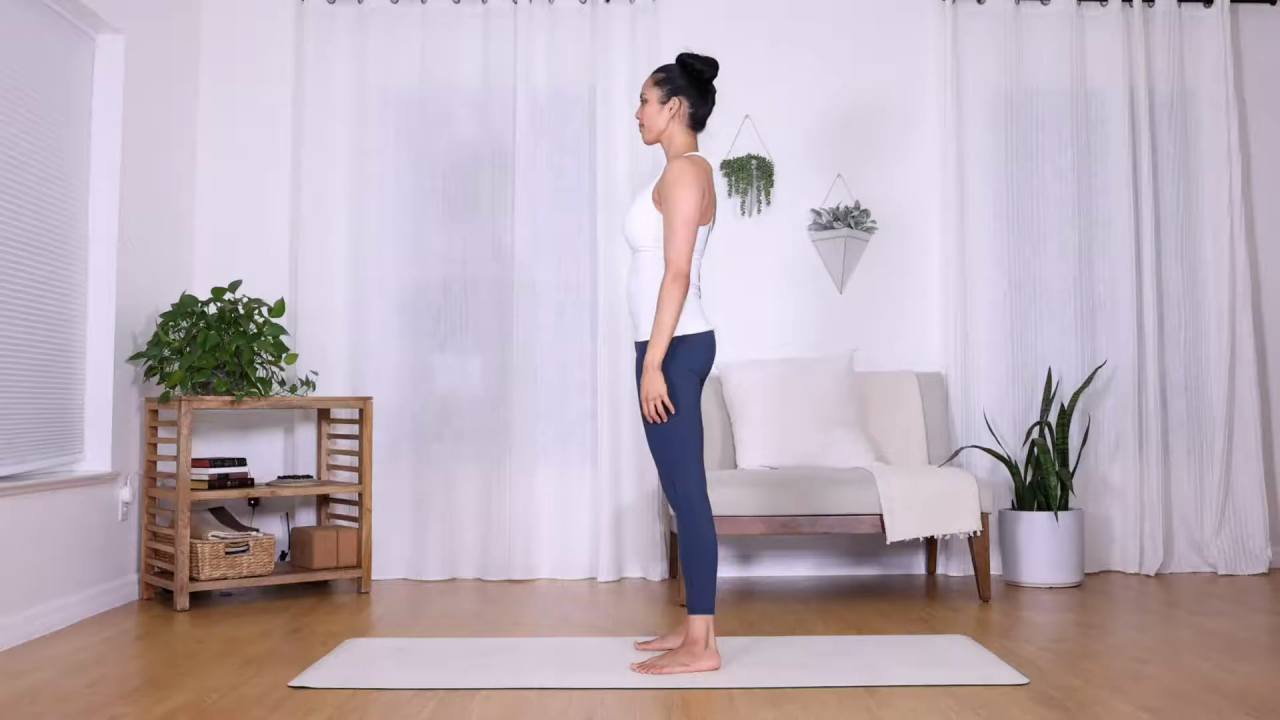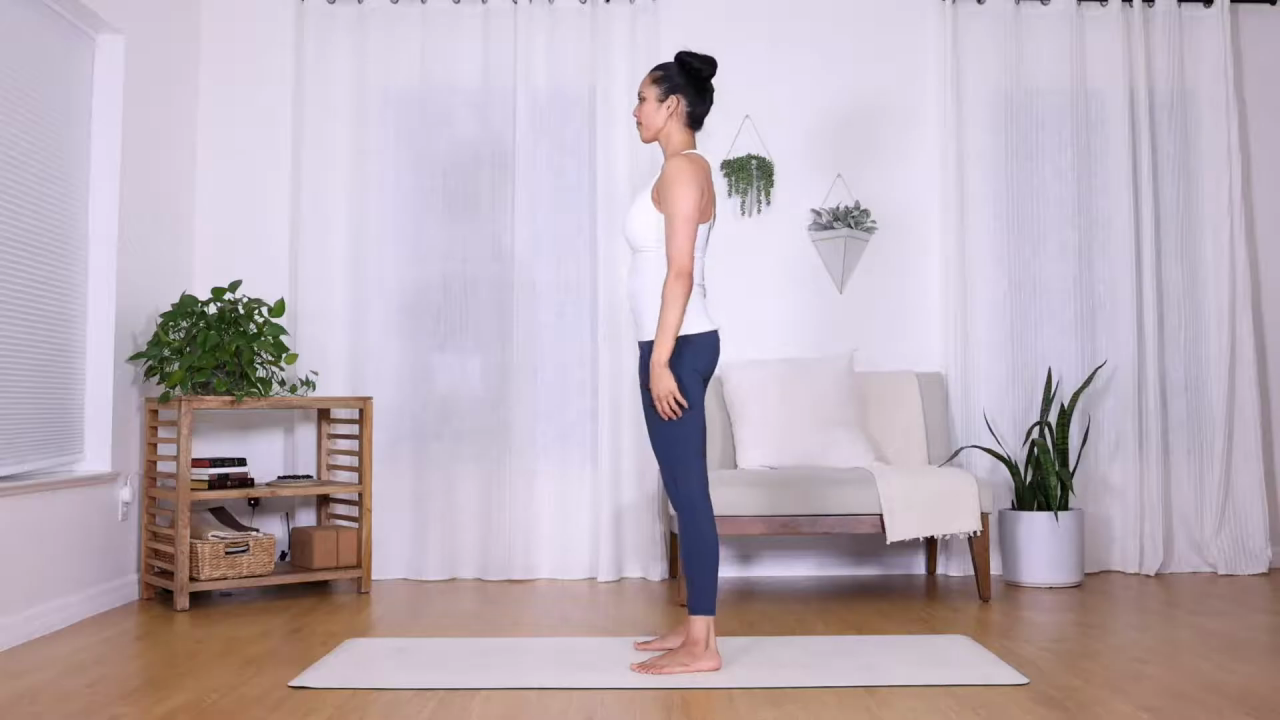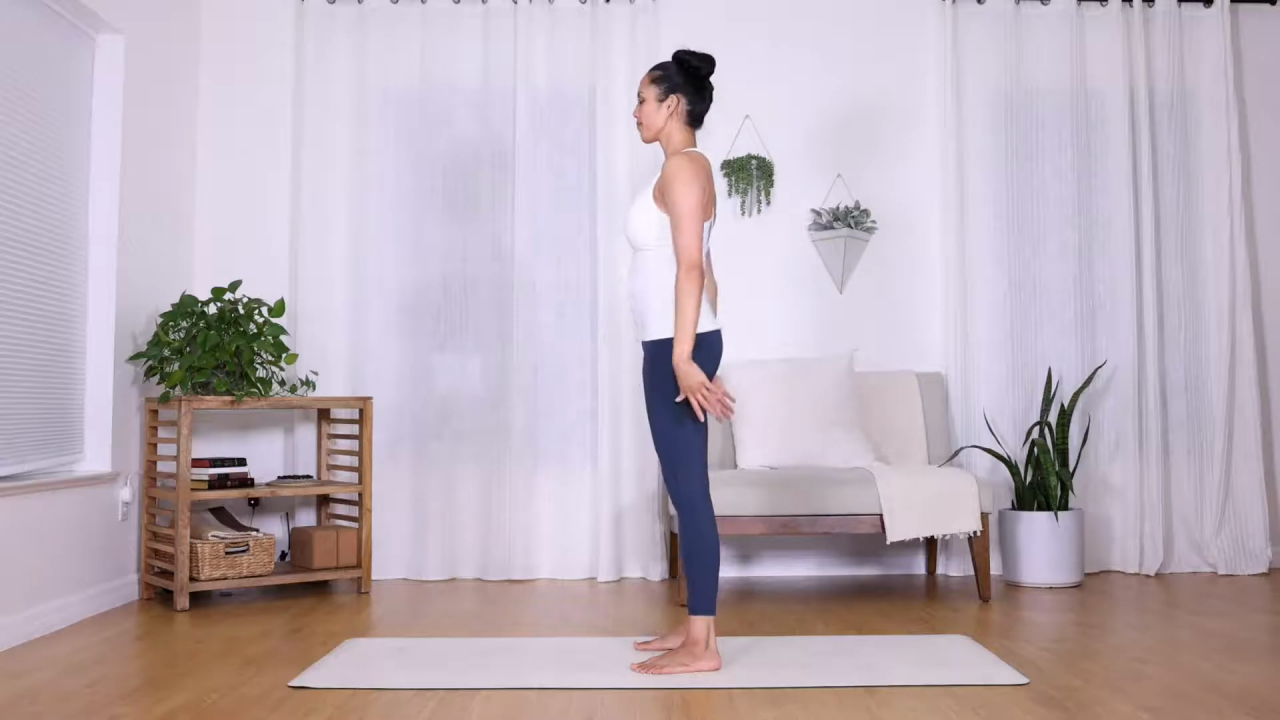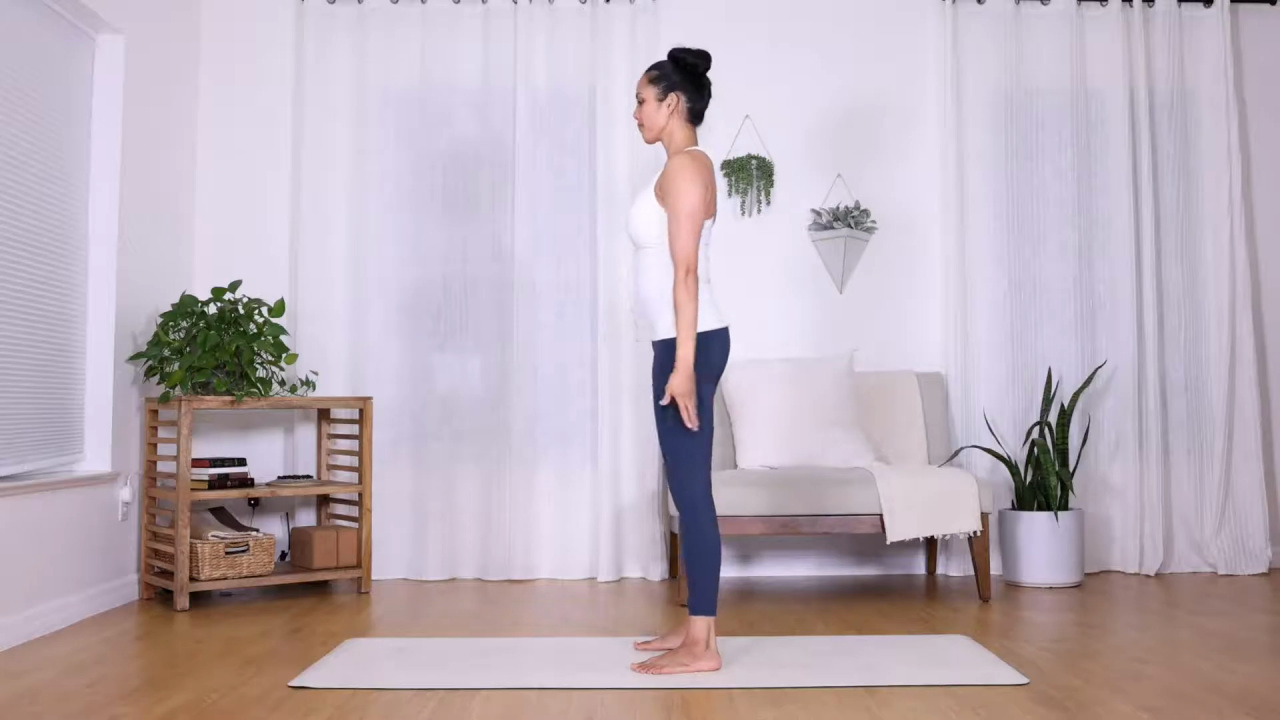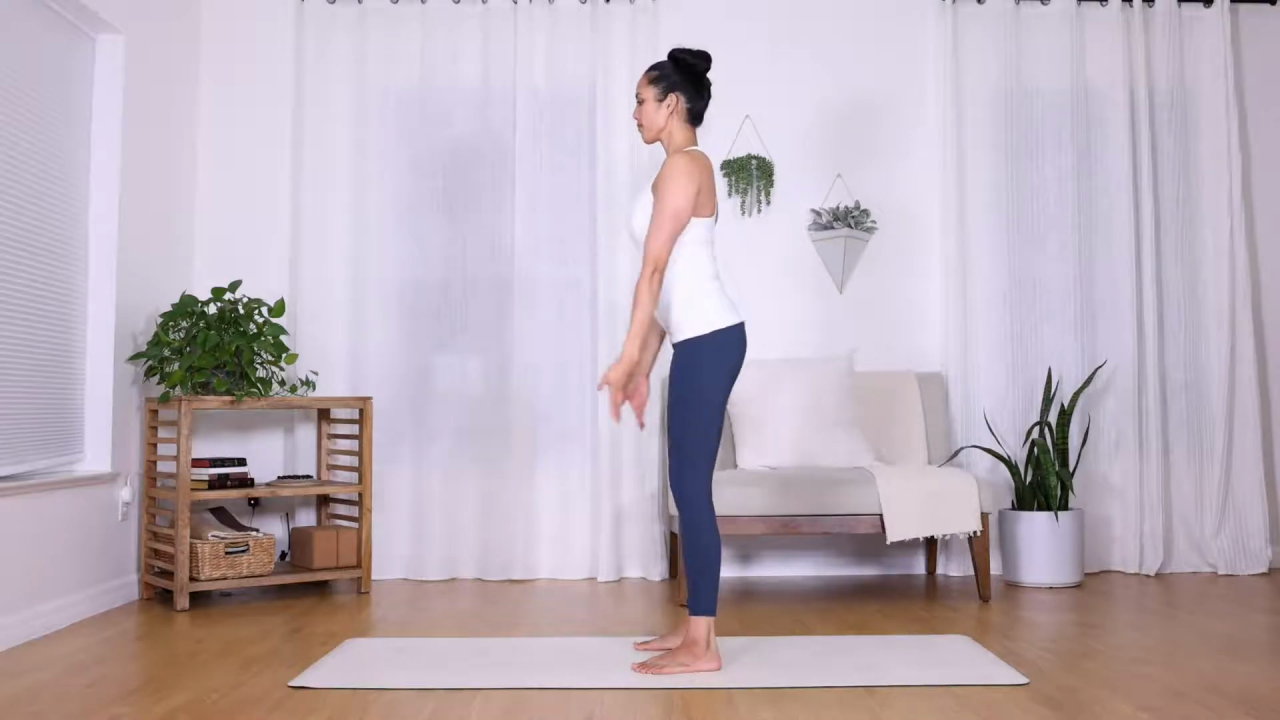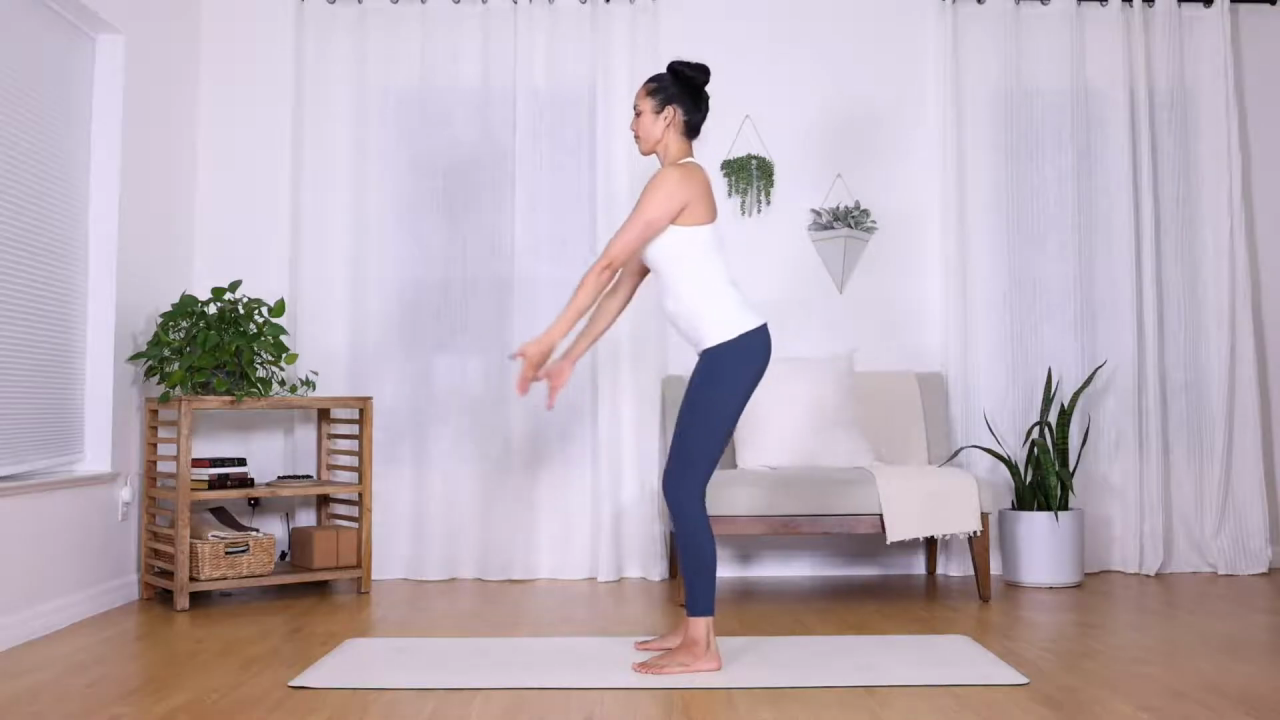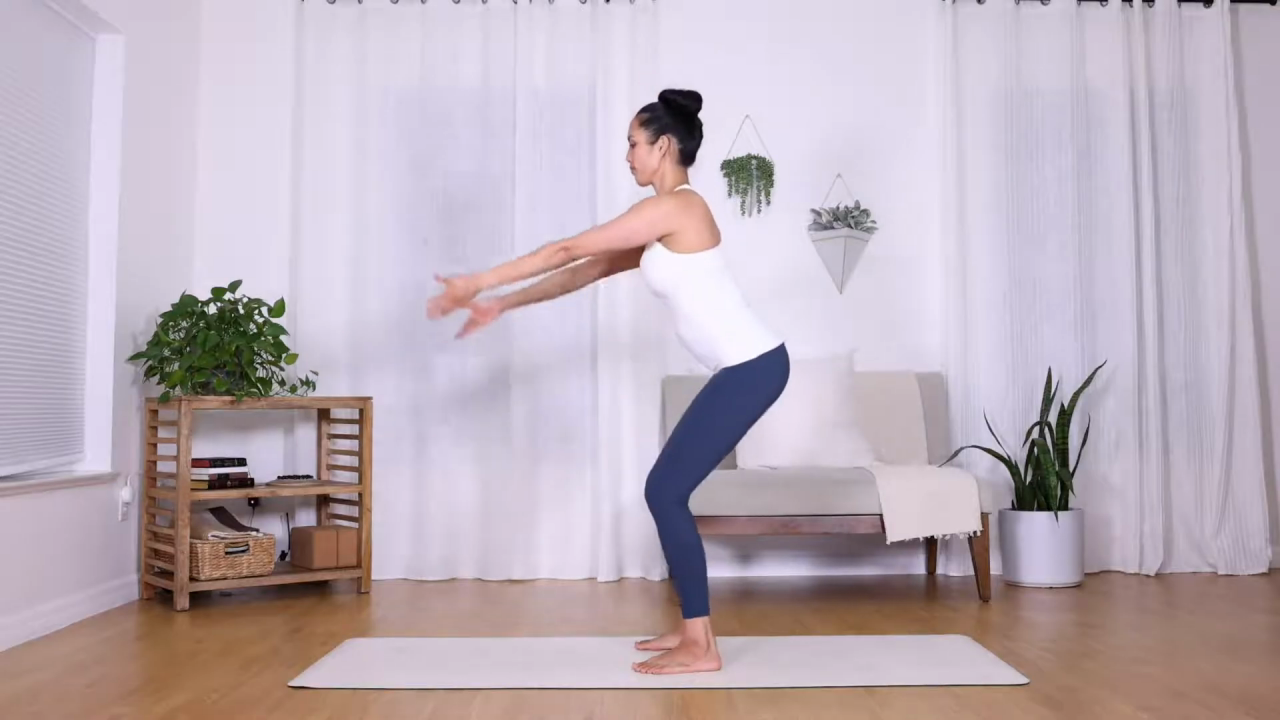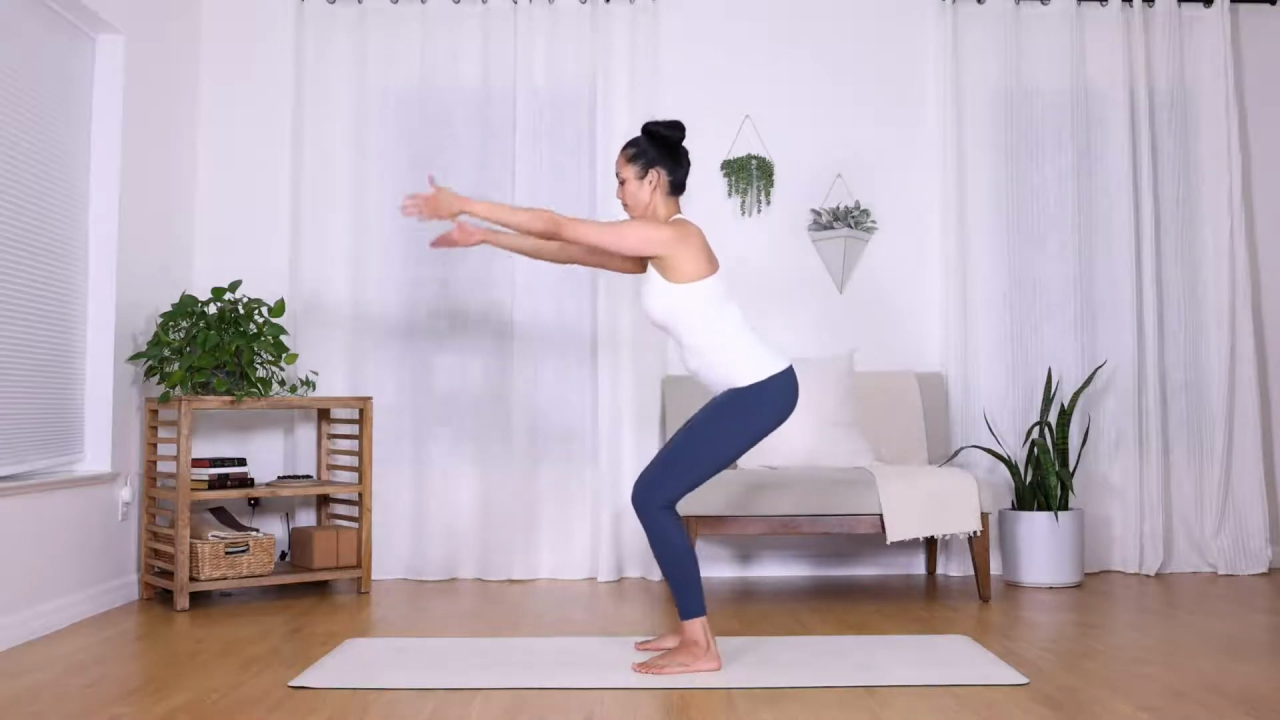
dt=0.3s
person 1, frame 1
left shoulder: (684, 170)
right shoulder: (683, 173)
left elbow: (677, 276)
left wrist: (653, 364)
left hip: (674, 348)
right hip: (672, 346)
left knee: (686, 493)
right knee: (681, 492)
left ankle: (700, 645)
right ankle: (693, 628)
person 1, frame 2
left shoulder: (682, 169)
right shoulder: (683, 172)
left elbow: (681, 273)
left wrist: (659, 361)
left hip: (676, 347)
right hip: (678, 345)
left knee: (689, 493)
right knee: (684, 492)
left ankle: (702, 647)
right ankle: (695, 626)
person 1, frame 3
left shoulder: (682, 167)
right shoulder: (683, 170)
left elbow: (689, 267)
left wrist: (683, 355)
left hip: (676, 348)
right hip: (676, 346)
left knee: (688, 492)
right knee: (684, 491)
left ankle: (701, 645)
right ankle: (693, 627)
person 1, frame 4
left shoulder: (685, 165)
right shoulder: (682, 169)
left elbow: (686, 271)
left wrist: (684, 364)
left hip: (689, 343)
right hip: (682, 344)
left knee: (691, 491)
right knee: (685, 491)
left ankle: (701, 646)
right ankle: (695, 627)
person 1, frame 5
left shoulder: (682, 165)
right shoulder: (683, 168)
left elbow: (655, 268)
right elbow: (668, 277)
left wrist: (628, 357)
right wrist: (640, 360)
left hip: (706, 342)
right hip: (700, 341)
left knee: (691, 490)
right knee: (688, 489)
left ankle: (702, 647)
right ankle: (695, 629)
person 1, frame 6
left shoulder: (677, 177)
right shoulder: (679, 184)
left elbow: (610, 263)
right elbow: (624, 282)
left wrist: (546, 337)
right wrist: (569, 355)
left hip: (733, 349)
right hip: (728, 350)
left knee: (682, 489)
right knee: (681, 487)
left ankle: (702, 648)
right ankle: (695, 629)
person 1, frame 7
left shoulder: (672, 207)
right shoulder: (672, 213)
left elbow: (571, 251)
right elbow: (591, 269)
left wrist: (481, 282)
right wrist: (505, 303)
left hip: (749, 368)
right hip: (745, 367)
left knee: (666, 493)
right knee: (667, 492)
left ankle: (699, 647)
right ankle: (693, 629)
person 1, frame 8
left shoulder: (670, 236)
right shoulder: (657, 249)
left elbow: (559, 227)
right elbow: (568, 248)
left wrist: (464, 206)
right wrist: (487, 235)
left hip: (760, 392)
right hip: (751, 389)
left knee: (652, 497)
right knee: (654, 496)
left ankle: (699, 647)
right ankle: (691, 630)
